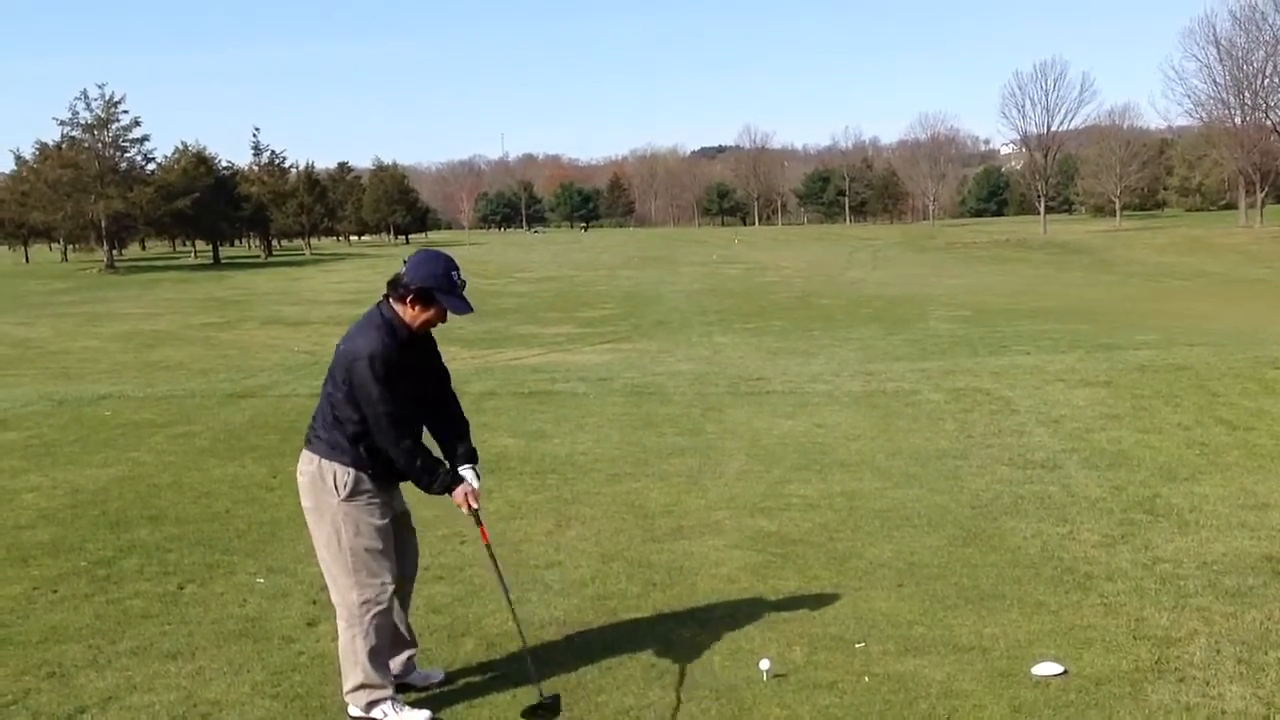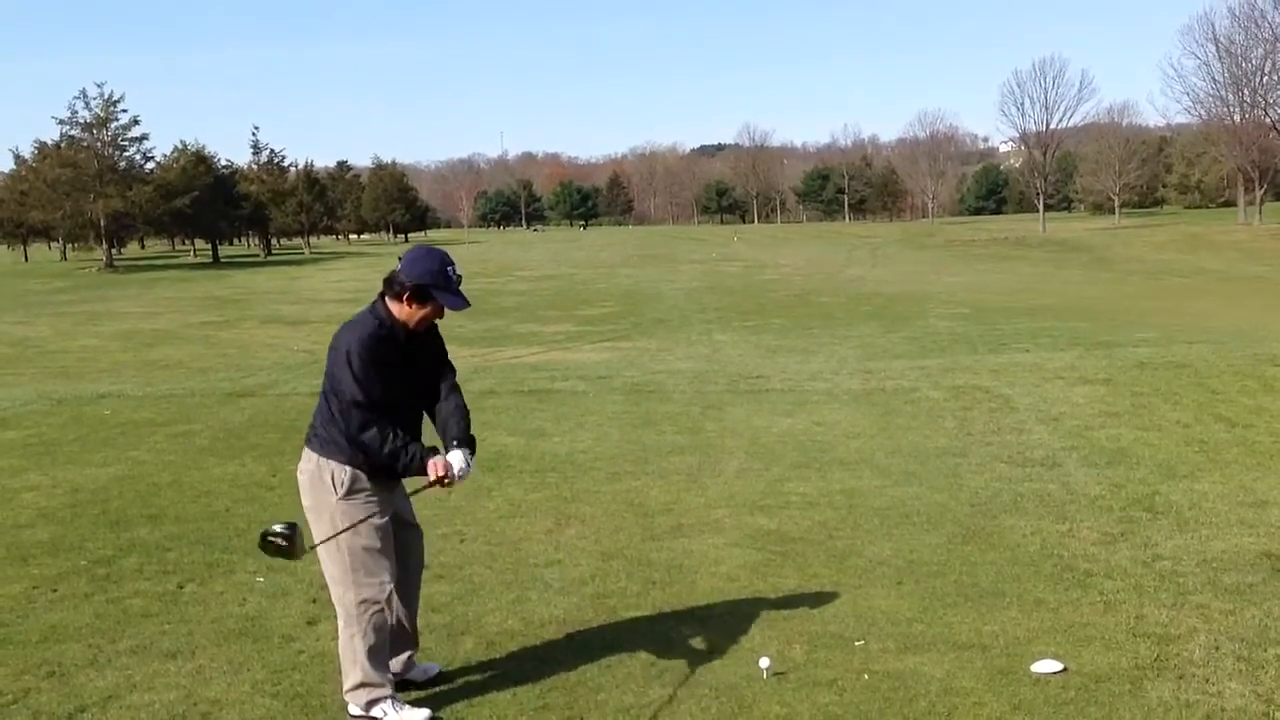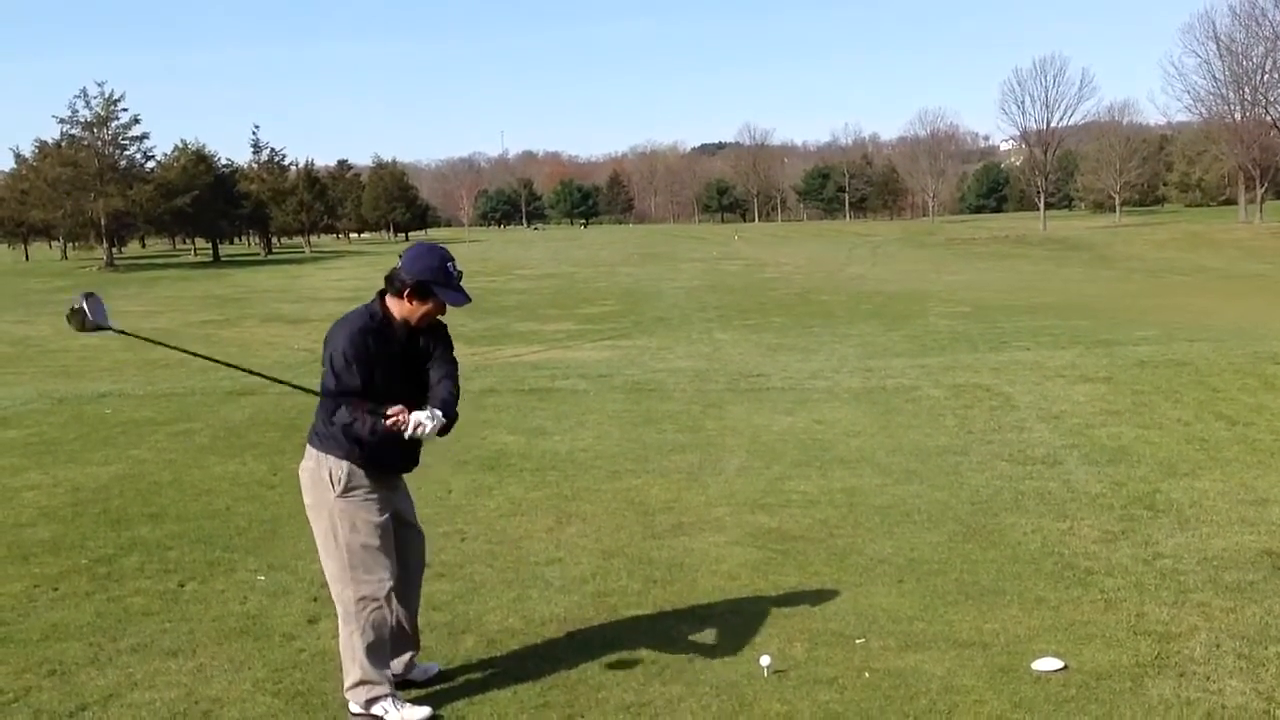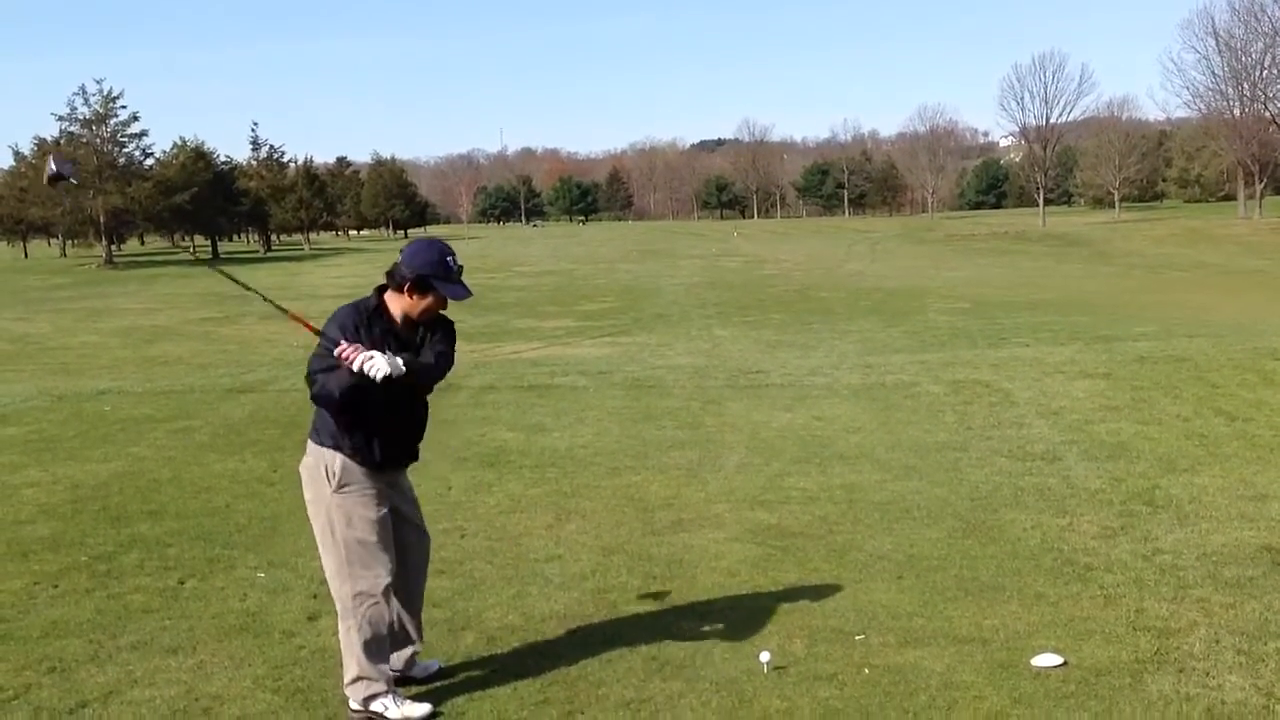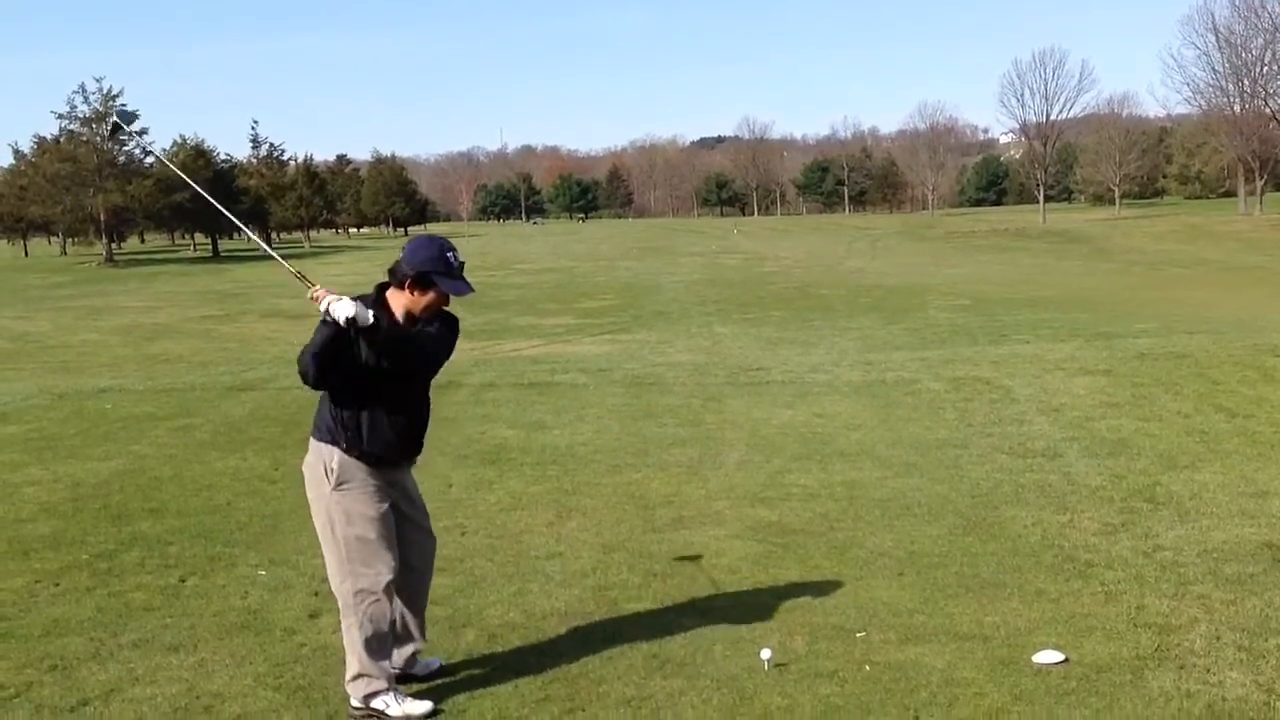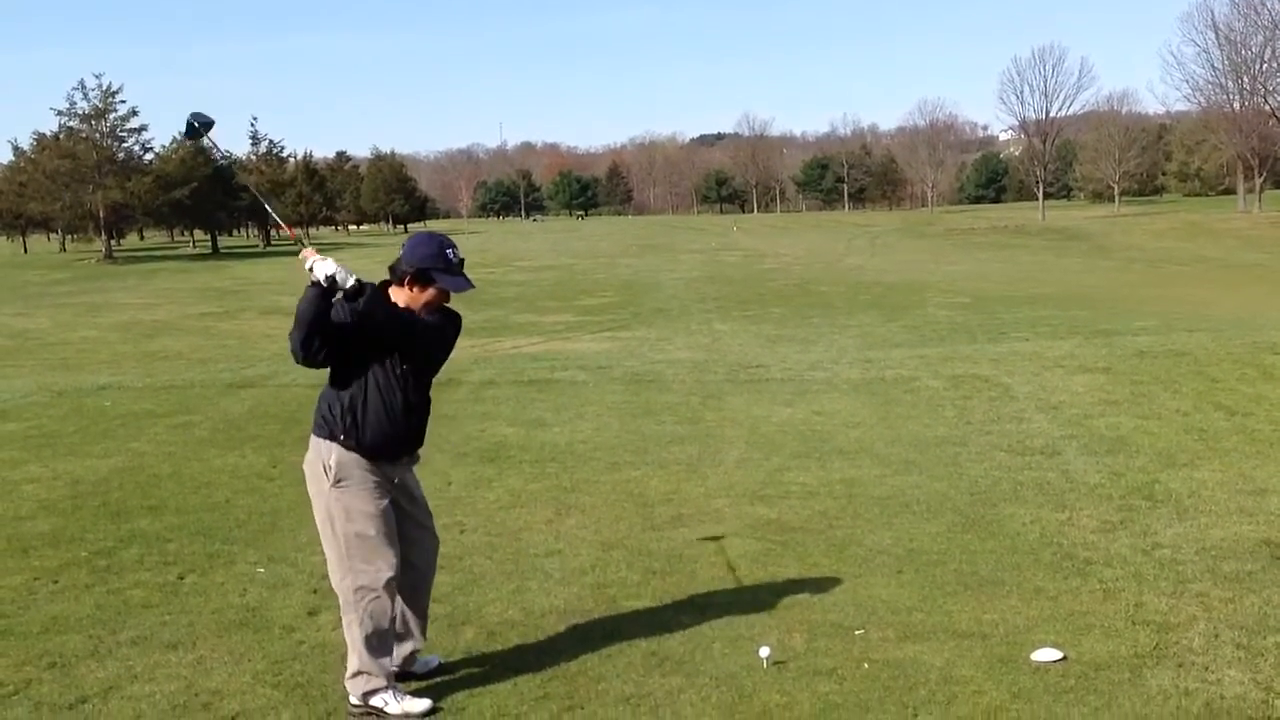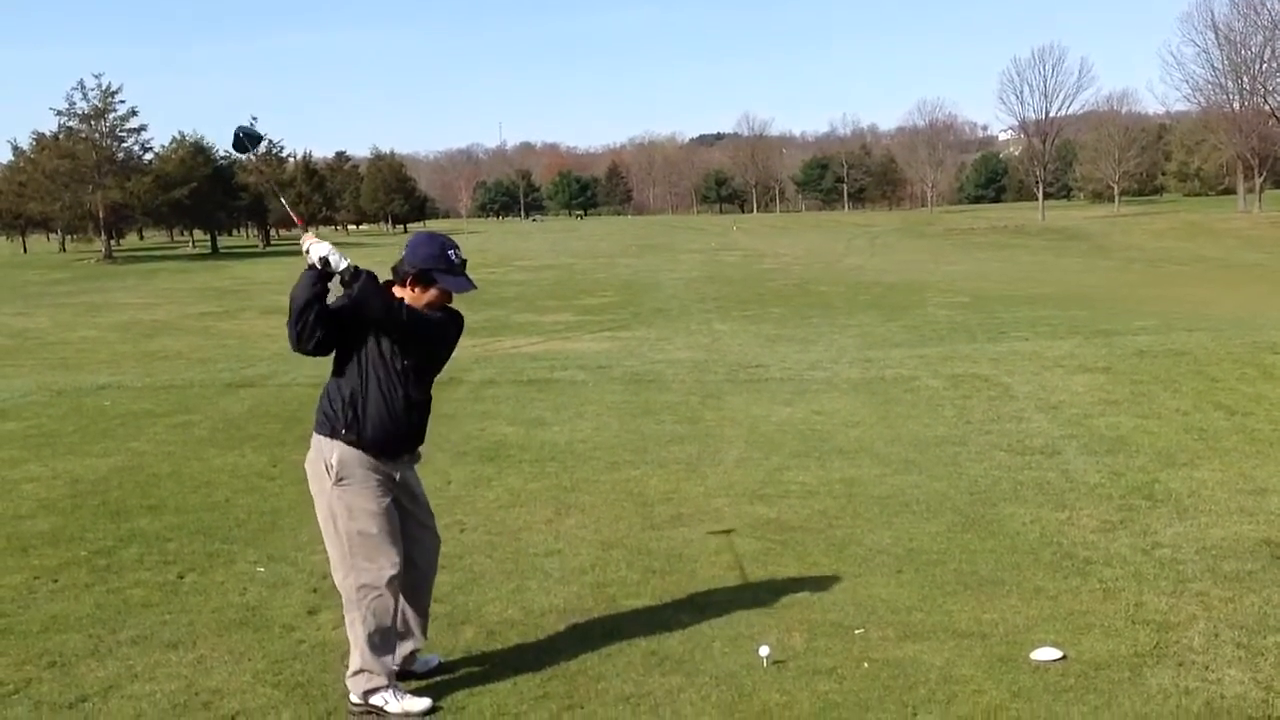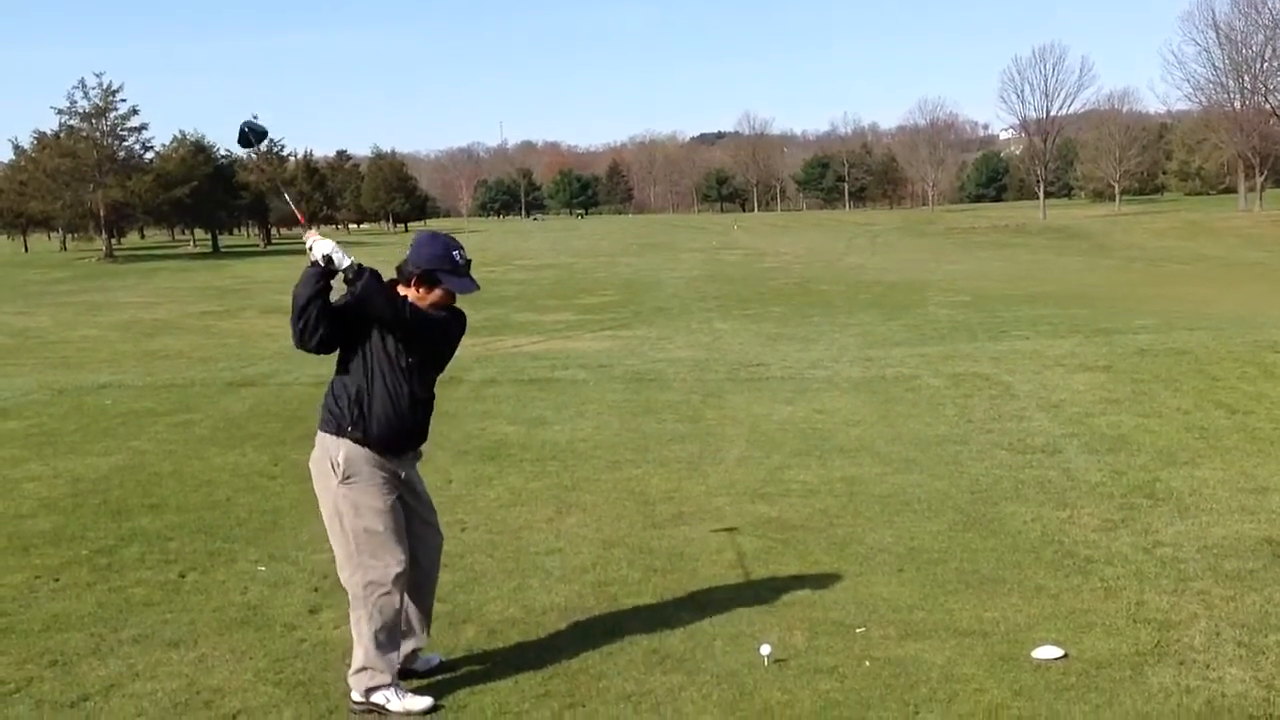
dt=0.1s
person 1, frame 1
left shoulder: (410, 335)
right shoulder: (374, 349)
left elbow: (440, 403)
right elbow: (393, 435)
left wrist: (464, 465)
right wrist: (445, 482)
left hip: (371, 473)
right hip: (340, 475)
left knee: (397, 570)
right knee: (366, 587)
left ankle: (395, 665)
person 1, frame 2
left shoulder: (422, 337)
right shoulder: (360, 339)
left elbow: (446, 394)
right elbow: (364, 427)
left wrist: (458, 448)
right wrist: (421, 458)
left hip: (381, 473)
right hip: (341, 474)
left knee: (404, 566)
right knee: (367, 586)
left ankle: (396, 662)
person 1, frame 3
left shoulder: (430, 334)
right shoulder: (354, 333)
left elbow: (444, 384)
right elbow: (343, 412)
left wrist: (429, 417)
right wrist: (389, 424)
left hip: (384, 469)
right hip: (342, 471)
left knee: (405, 566)
right knee: (367, 584)
left ankle: (396, 661)
person 1, frame 4
left shoulder: (438, 330)
right shoulder: (353, 320)
left elbow: (429, 371)
right elbow: (322, 390)
left wrist: (389, 366)
right wrist: (355, 372)
left hip: (391, 466)
right hip: (342, 467)
left knee: (410, 561)
right knee: (366, 580)
left ankle: (397, 658)
person 1, frame 5
left shoulder: (441, 326)
right shoulder: (350, 312)
left elbow: (417, 357)
right elbow: (313, 373)
left wrist: (362, 319)
right wrist: (334, 322)
left hip: (395, 463)
right hip: (343, 464)
left knee: (415, 558)
right knee: (368, 577)
left ankle: (399, 656)
person 1, frame 6
left shoulder: (442, 324)
right shoulder: (352, 309)
left elbow: (398, 328)
right elbow: (307, 351)
left wrist: (349, 285)
right wrist: (320, 286)
left hip: (397, 461)
right hip: (344, 460)
left knee: (418, 555)
right knee: (370, 574)
left ankle: (399, 654)
person 1, frame 7
left shoulder: (443, 323)
right shoulder: (357, 304)
left elbow: (399, 320)
right elbow: (305, 338)
left wrist: (346, 270)
right wrist: (315, 273)
left hip: (397, 459)
right hip: (346, 458)
left knee: (419, 554)
right knee: (373, 572)
left ankle: (400, 653)
person 1, frame 8
left shoulder: (448, 323)
right shoulder: (360, 302)
left elbow: (401, 317)
right elbow: (309, 334)
left wrist: (347, 267)
right wrist: (318, 267)
left hip: (399, 456)
right hip: (350, 456)
left knee: (422, 552)
right knee: (378, 569)
left ankle: (401, 651)
